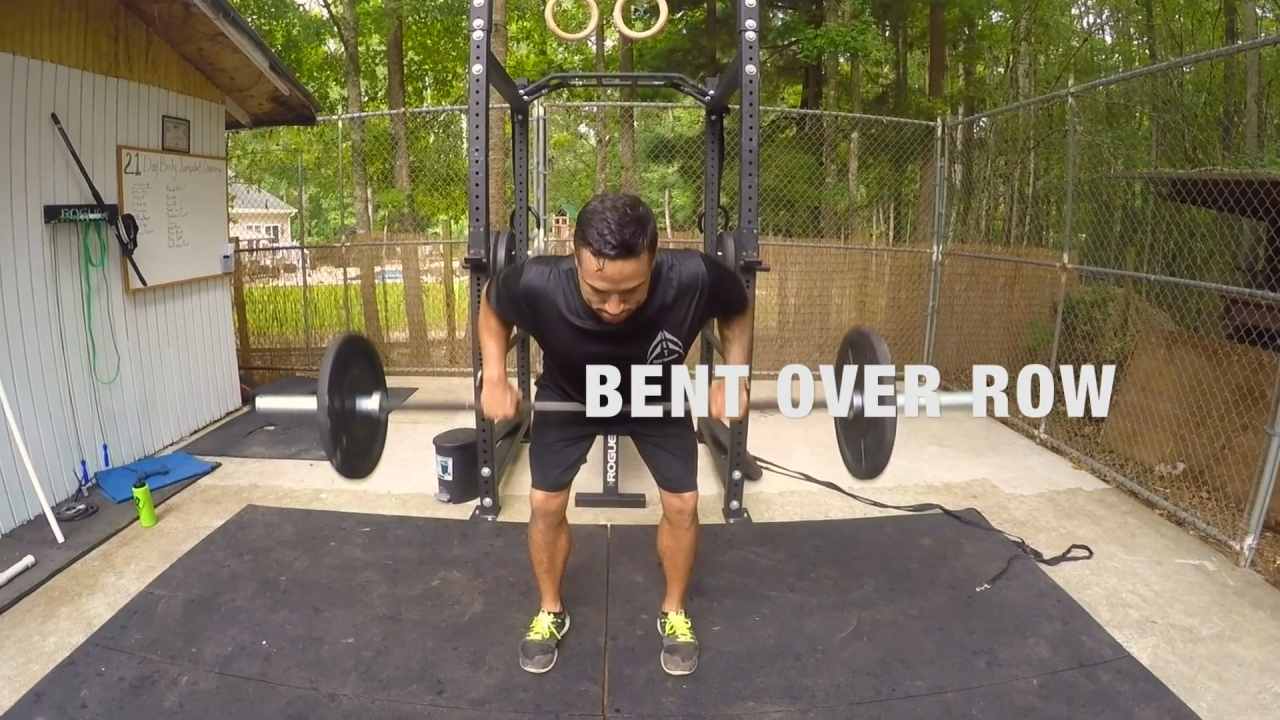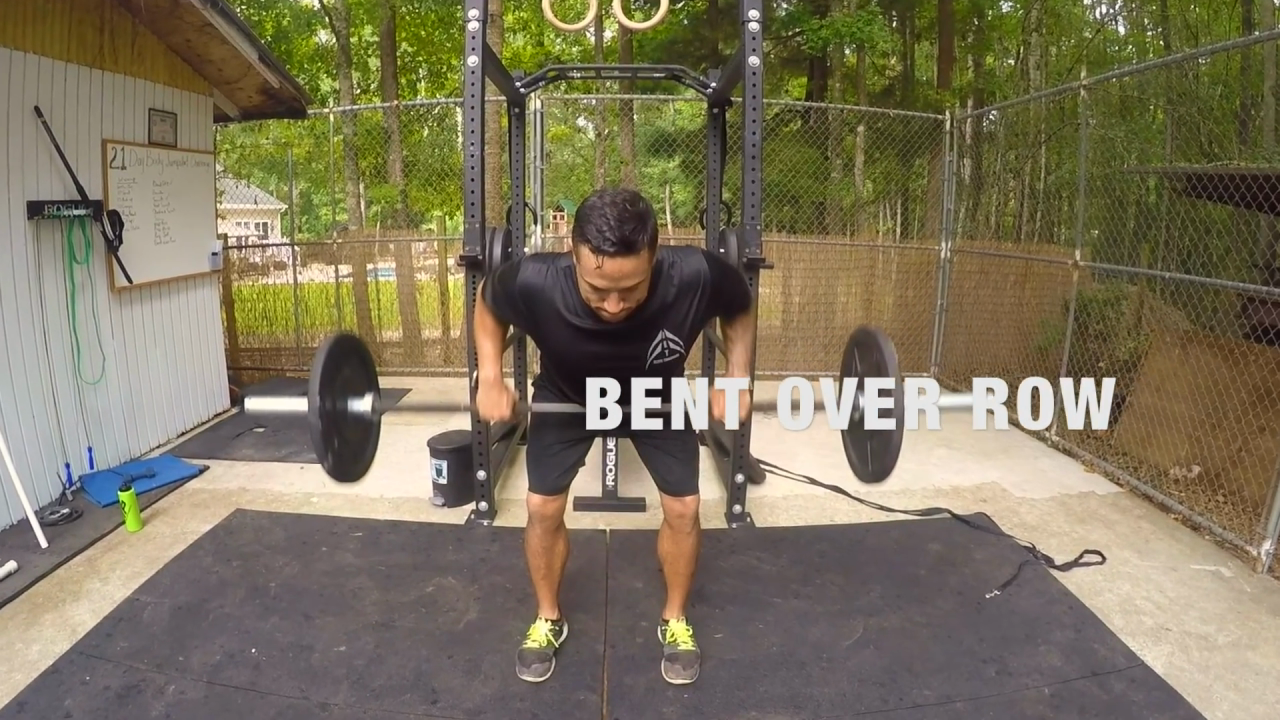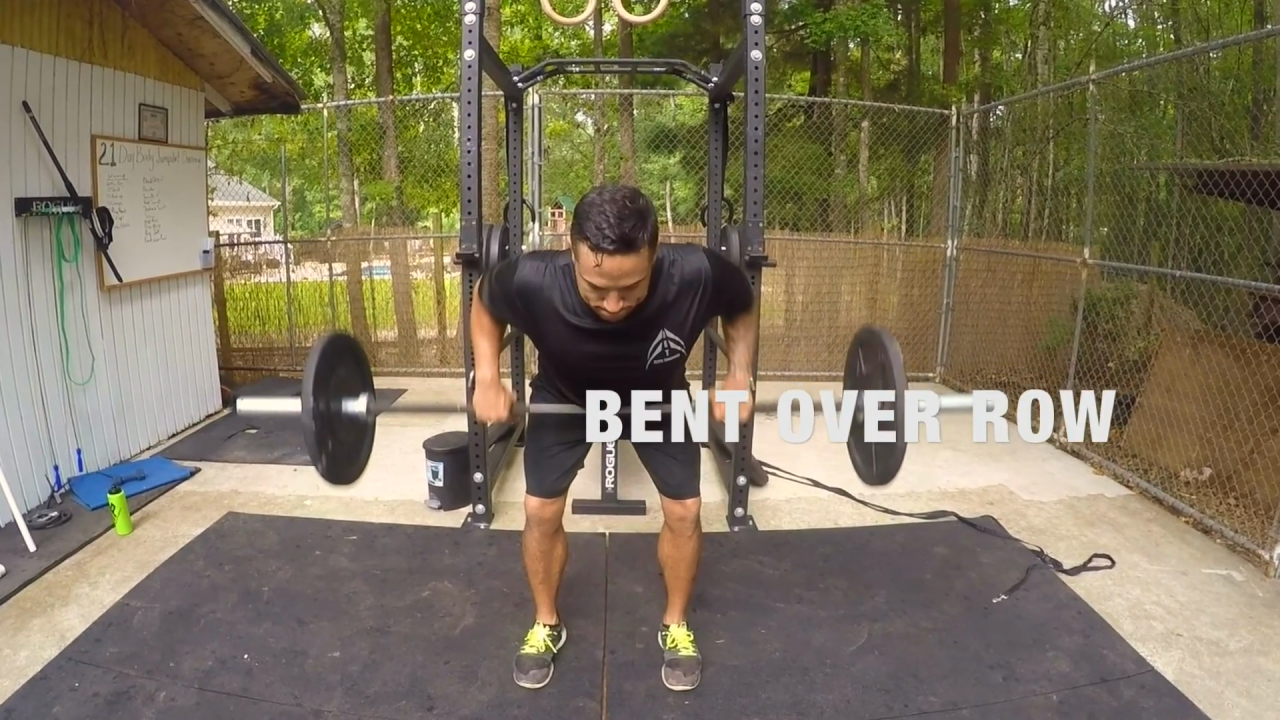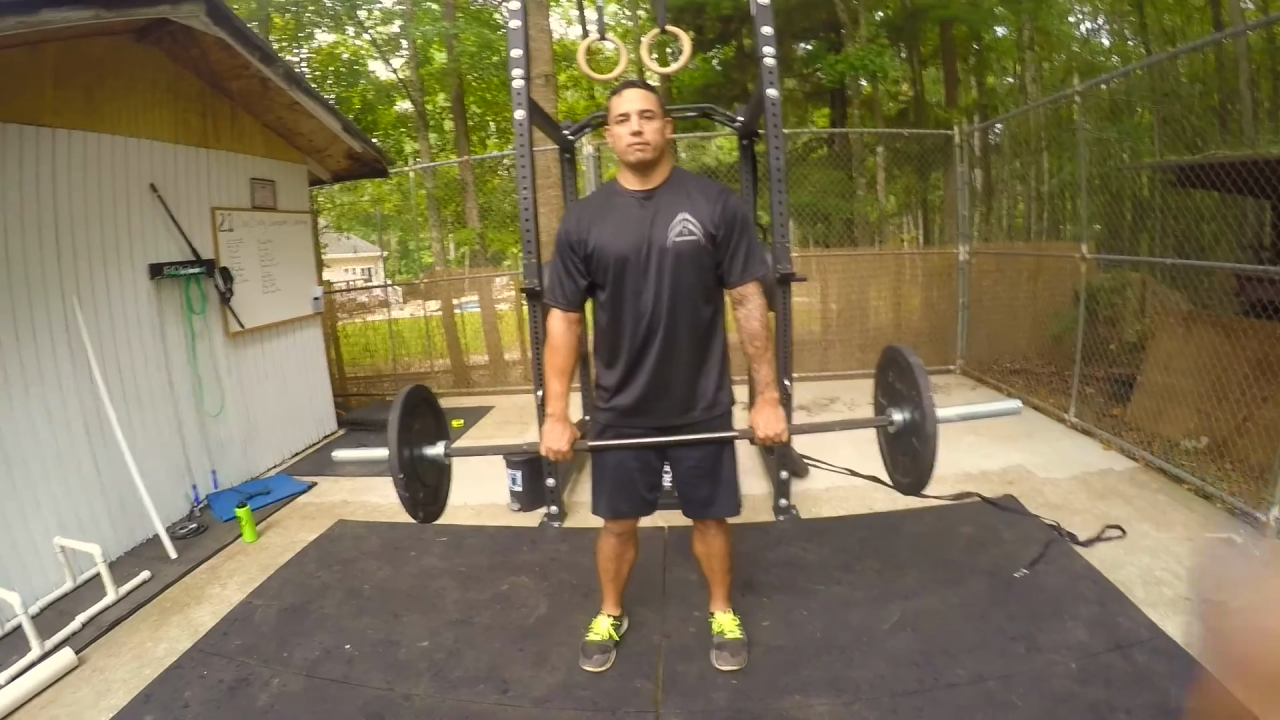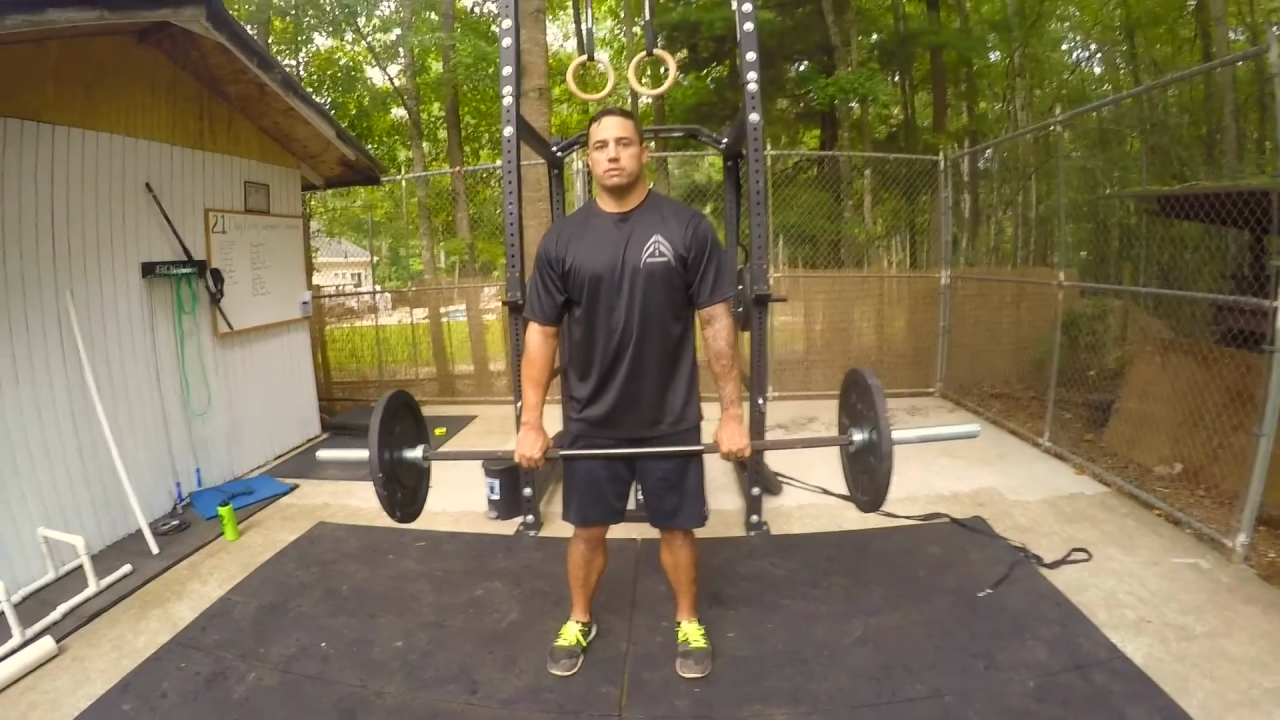
dt=0.5s
person 1, frame 1
left shoulder: (695, 278)
right shoulder: (537, 284)
left elbow: (737, 309)
right elbow: (492, 303)
left wrist: (733, 377)
right wrist: (495, 377)
left hip: (658, 397)
right hip: (568, 396)
left knee: (682, 503)
right knee: (545, 502)
left ankle: (674, 613)
right ankle: (551, 612)
person 1, frame 2
left shoulder: (696, 275)
right shoulder: (534, 281)
left elbow: (740, 307)
right elbow: (487, 302)
left wrist: (736, 379)
right wrist: (490, 378)
left hip: (658, 398)
right hip: (565, 397)
left knee: (683, 507)
right knee: (542, 506)
left ankle: (675, 620)
right ankle: (547, 619)
person 1, frame 3
left shoulder: (698, 273)
right shoulder: (530, 280)
left elbow: (742, 307)
right elbow: (483, 301)
left wrist: (739, 378)
right wrist: (487, 379)
left hip: (659, 398)
right hip: (563, 398)
left knee: (684, 510)
right knee: (540, 509)
left ankle: (675, 626)
right ankle: (546, 624)
person 1, frame 4
left shoulder: (718, 204)
right shoulder: (583, 220)
left elbow: (749, 300)
right elbow: (563, 318)
left wrist: (768, 397)
right wrist: (555, 414)
left hip: (703, 408)
right hip: (620, 410)
left knee: (711, 518)
right knee: (617, 522)
left ankle: (722, 611)
right ankle: (610, 614)
person 1, frame 5
left shoulder: (687, 227)
right shoulder: (563, 239)
left elbow: (716, 322)
right elbow: (542, 332)
left wrist: (732, 412)
right wrist: (530, 422)
left hip: (671, 419)
right hip: (592, 421)
left knee: (677, 526)
right knee: (587, 528)
left ankle: (688, 622)
right ankle: (579, 621)
